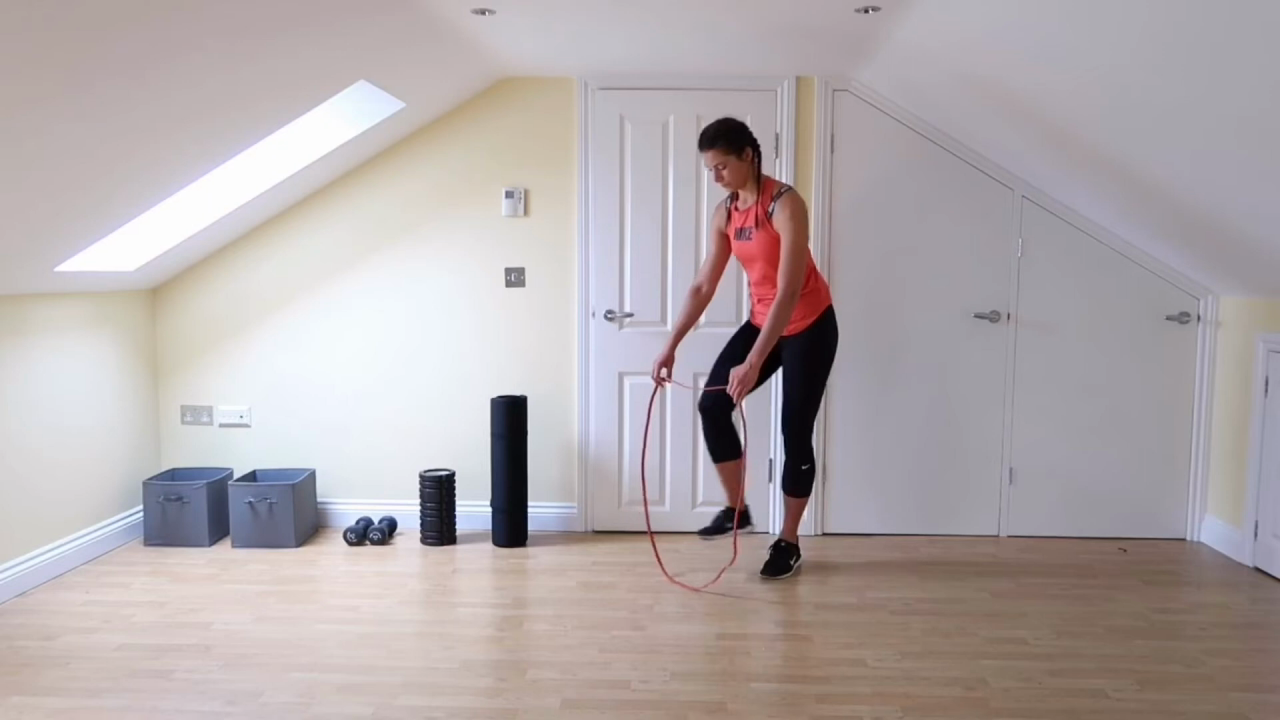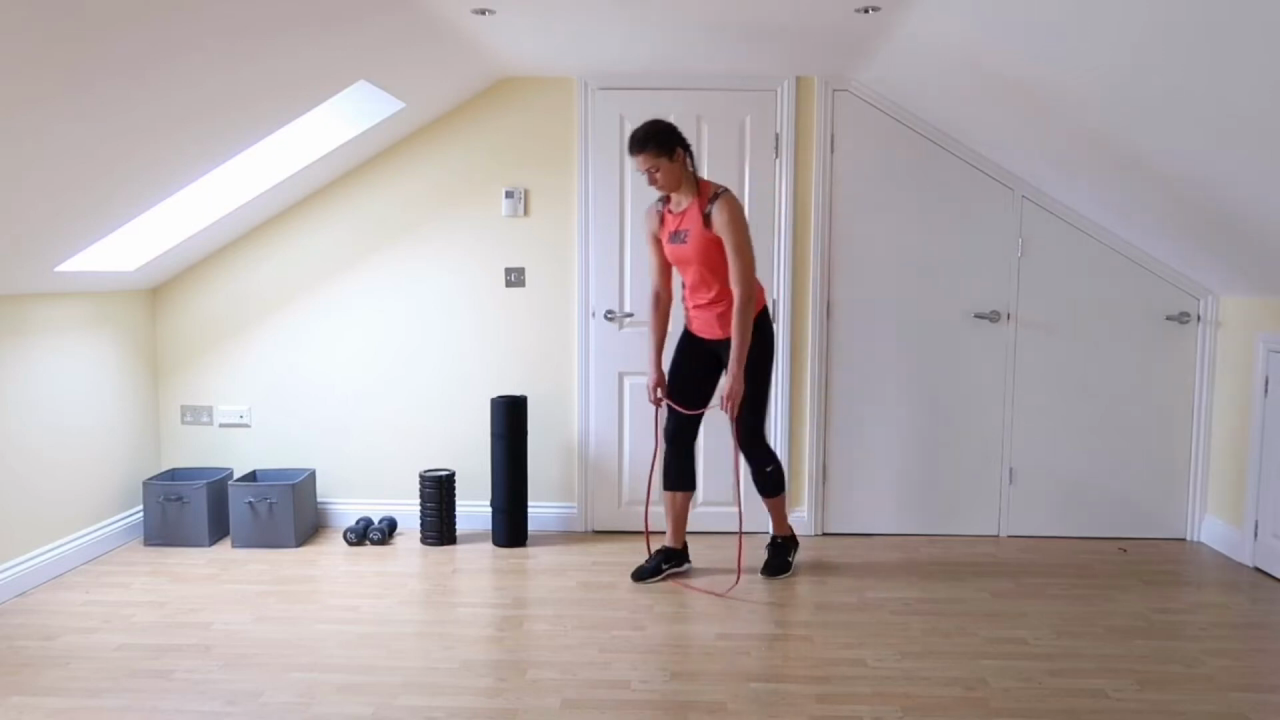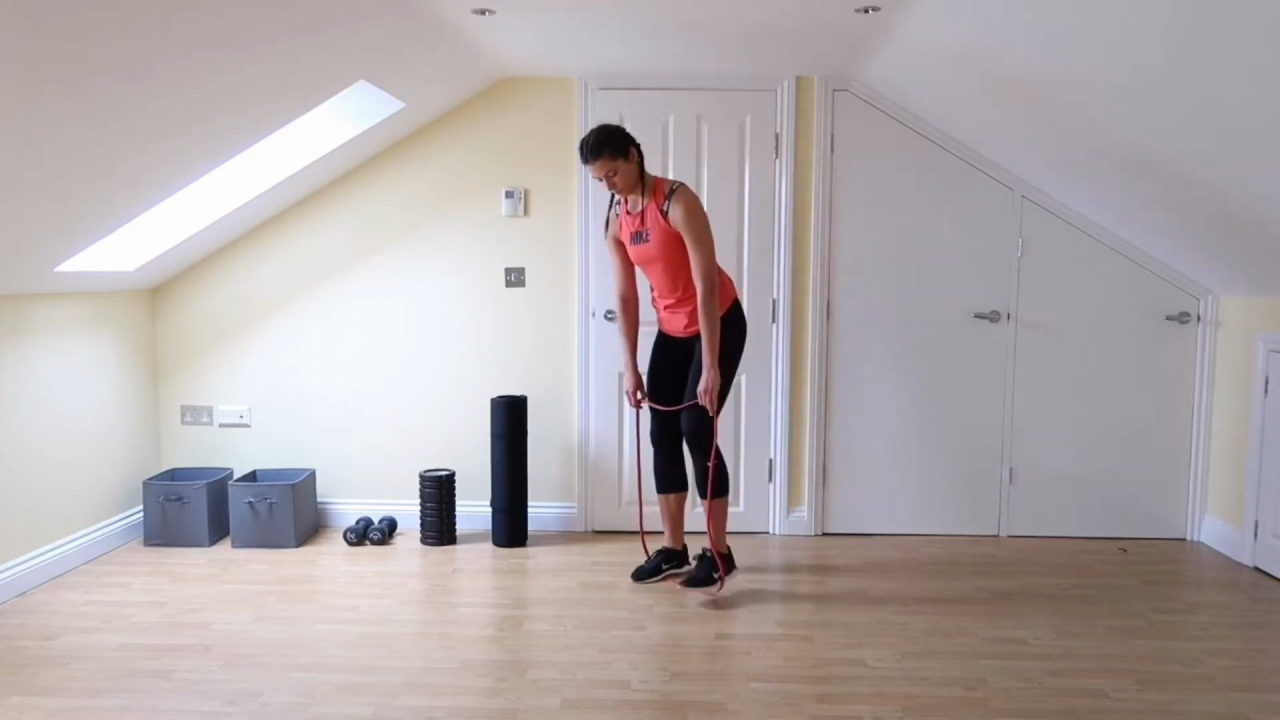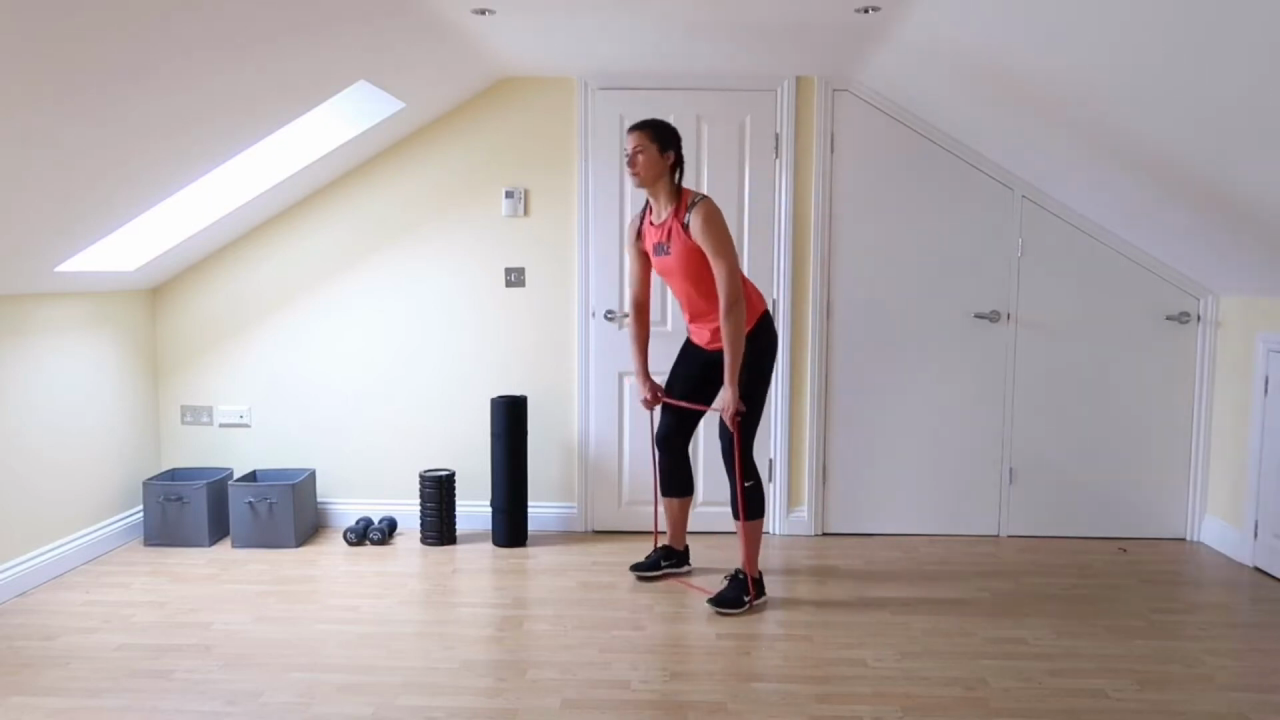
dt=0.5s
person 1, frame 1
left shoulder: (786, 204)
right shoulder: (725, 212)
left elbow: (789, 291)
right elbow: (703, 285)
left wrist: (753, 363)
right wrist: (671, 346)
left hip: (809, 327)
right hip: (762, 321)
left knee: (795, 431)
right knee: (711, 404)
left ankle: (788, 541)
right ankle: (736, 508)
person 1, frame 2
left shoulder: (721, 207)
right shoulder: (657, 215)
left elbow: (744, 294)
right elbow: (660, 293)
left wrist: (736, 374)
right wrist: (655, 364)
left hip: (746, 329)
right hip: (697, 333)
left knee: (748, 436)
right knee: (677, 433)
left ankle: (783, 536)
right ankle: (674, 547)
person 1, frame 3
left shoulder: (678, 200)
right shoulder: (615, 219)
left elbow: (706, 285)
right elbow: (626, 297)
left wrist: (711, 366)
right wrist: (631, 367)
left hip: (718, 322)
right hip: (671, 330)
left knee: (696, 429)
right knee: (662, 434)
left ankle: (719, 552)
right ankle: (673, 548)
person 1, frame 4
left shoulder: (700, 213)
right shoulder: (641, 225)
left elbow: (733, 299)
right elbow: (639, 304)
left wrist: (731, 386)
right wrist: (642, 375)
left hip: (749, 337)
right hip: (700, 341)
left knee: (734, 450)
right knee: (668, 437)
left ankle: (750, 577)
right ankle: (674, 549)
